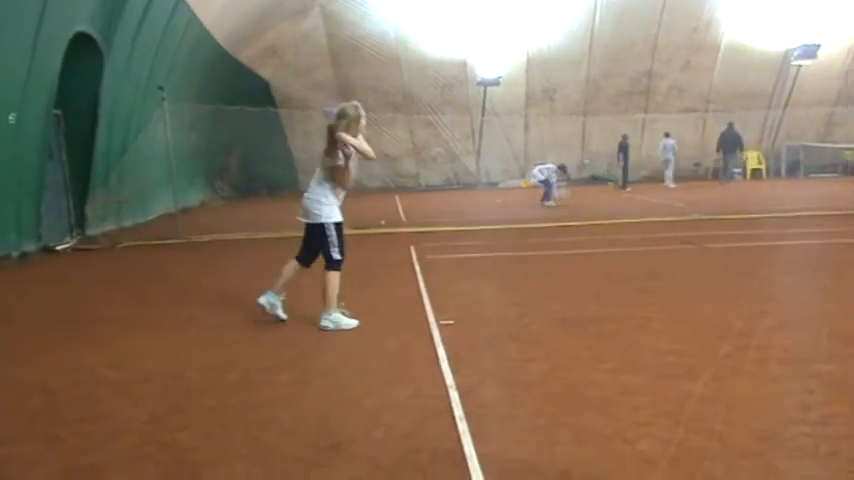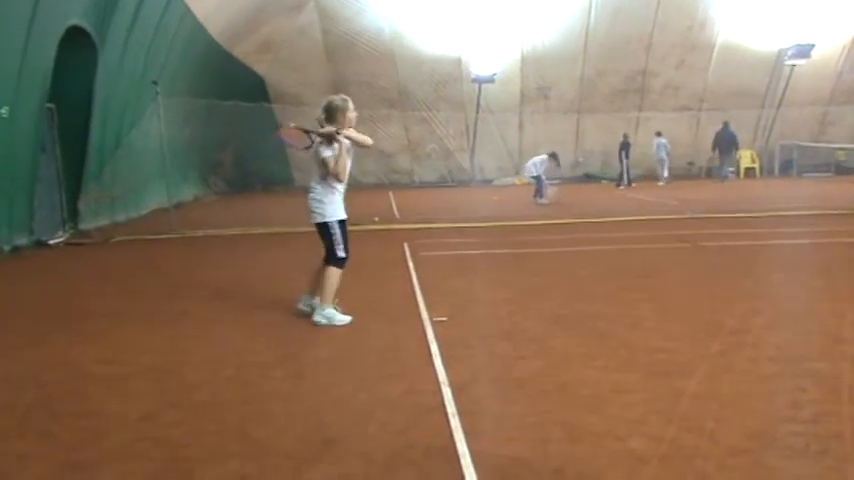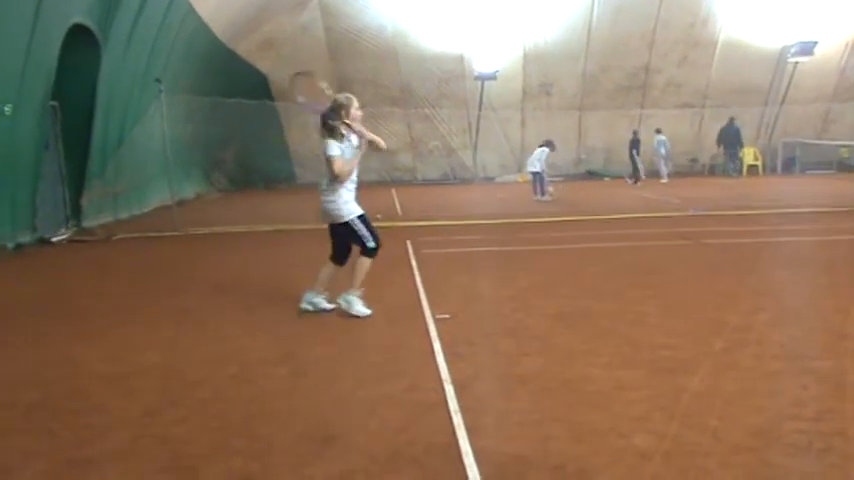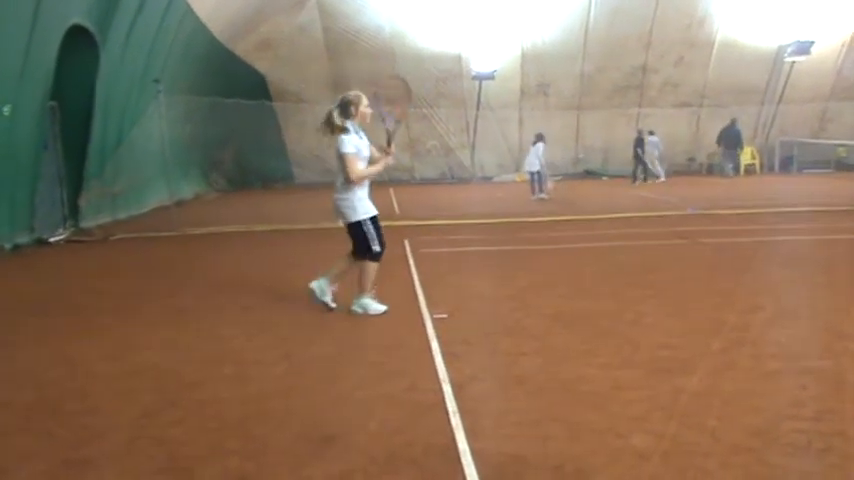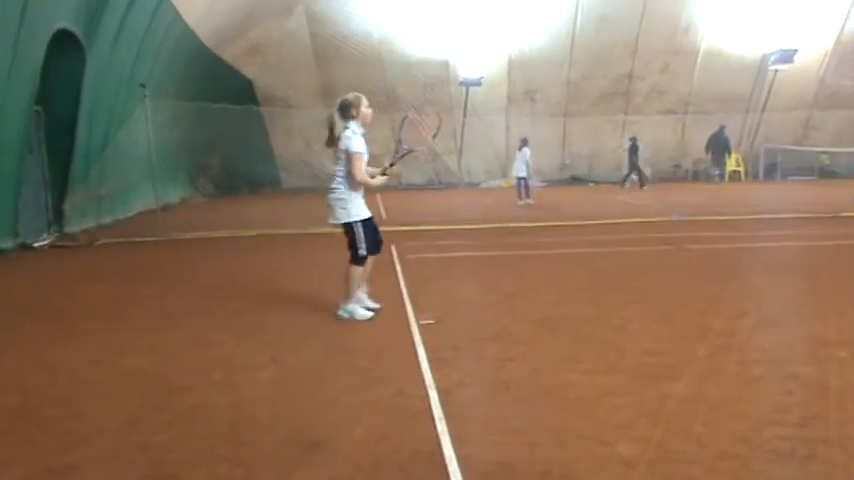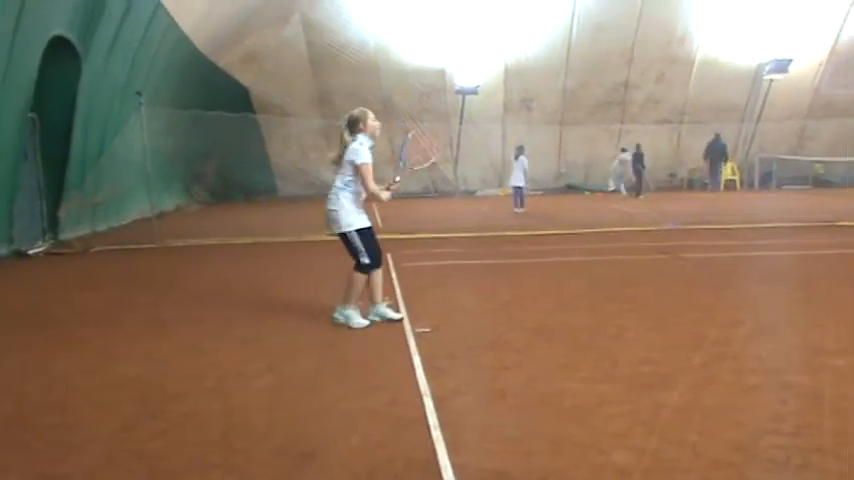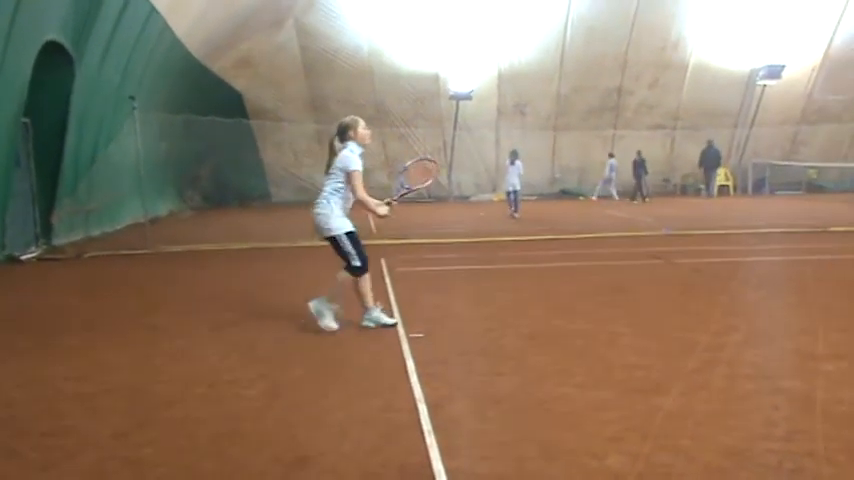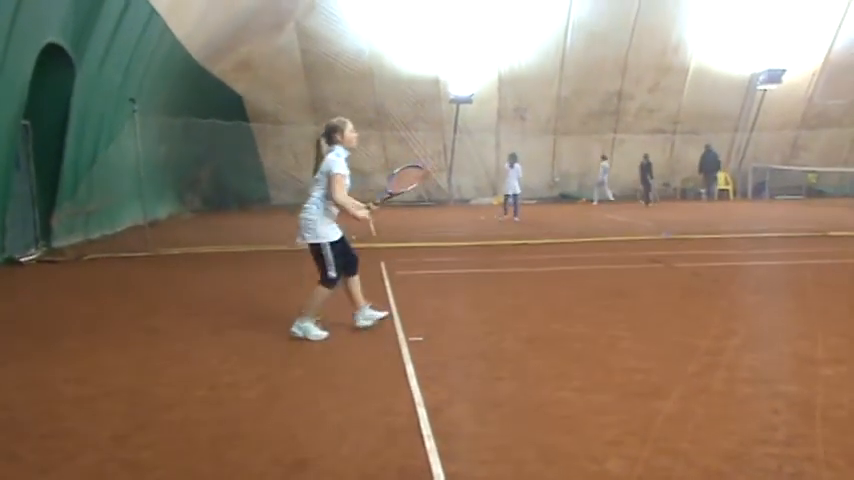
dt=0.2s
person 1, frame 1
left shoulder: (352, 137)
right shoulder: (336, 145)
left elbow: (370, 155)
right elbow: (345, 184)
left wrist: (352, 143)
right wrist: (350, 157)
left hip: (322, 205)
right hip: (323, 206)
left knee: (305, 256)
right knee: (335, 259)
left ankle: (273, 296)
right ankle: (331, 315)
person 1, frame 2
left shoulder: (343, 135)
right shoulder: (325, 144)
left elbow: (367, 142)
right elbow: (339, 175)
left wrist: (344, 132)
right wrist: (341, 147)
left hip: (332, 203)
right hip: (326, 204)
left knee: (333, 255)
right knee: (339, 256)
left ankle: (309, 299)
right ankle: (324, 310)
person 1, frame 3
left shoulder: (353, 135)
right shoulder: (333, 142)
left elbow: (381, 146)
right elbow: (340, 175)
left wrist: (365, 134)
right wrist: (358, 153)
left hip: (341, 203)
right hip: (339, 203)
left knee: (340, 255)
right knee: (371, 244)
left ankle: (313, 297)
right ankle: (351, 296)
person 1, frame 4
left shoulder: (358, 135)
right shoulder: (347, 139)
left elbow: (375, 158)
right elbow: (354, 175)
left wrist: (387, 156)
right wrist: (380, 166)
left hip: (355, 200)
right hip: (353, 200)
left knee: (362, 249)
right knee: (375, 248)
left ankle: (323, 284)
right ankle: (363, 300)
person 1, frame 5
left shoulder: (351, 135)
right shoulder: (354, 138)
right elbow: (359, 178)
left wrist: (378, 172)
right wrist: (378, 181)
left hip: (351, 200)
right hip: (347, 200)
left knee: (374, 243)
right knee: (361, 252)
left ankle: (358, 292)
right ankle: (348, 305)
person 1, frame 6
left shoulder: (360, 148)
right shoulder: (360, 149)
right elbow: (369, 187)
left wrist: (383, 189)
right wrist: (383, 196)
left hip: (353, 211)
right hip: (343, 211)
left knee: (375, 257)
right knee: (366, 260)
left ankle: (378, 307)
right ankle: (346, 310)
person 1, frame 7
left shoulder: (350, 155)
right shoulder: (351, 157)
left elbow: (356, 193)
right elbow: (359, 195)
left wrist: (379, 203)
right wrist: (378, 211)
left hip: (336, 215)
right hip: (330, 215)
left knee: (360, 263)
right knee: (357, 263)
left ankle: (372, 314)
right ankle: (323, 305)
person 1, frame 8
left shoulder: (339, 159)
right shoulder: (334, 161)
left elbow: (342, 195)
right elbow: (336, 198)
left wrist: (362, 206)
right wrist: (356, 213)
left hip: (326, 222)
right hip: (318, 222)
left knee: (350, 264)
right knee: (331, 275)
left ankle: (362, 312)
right ankle: (303, 323)
